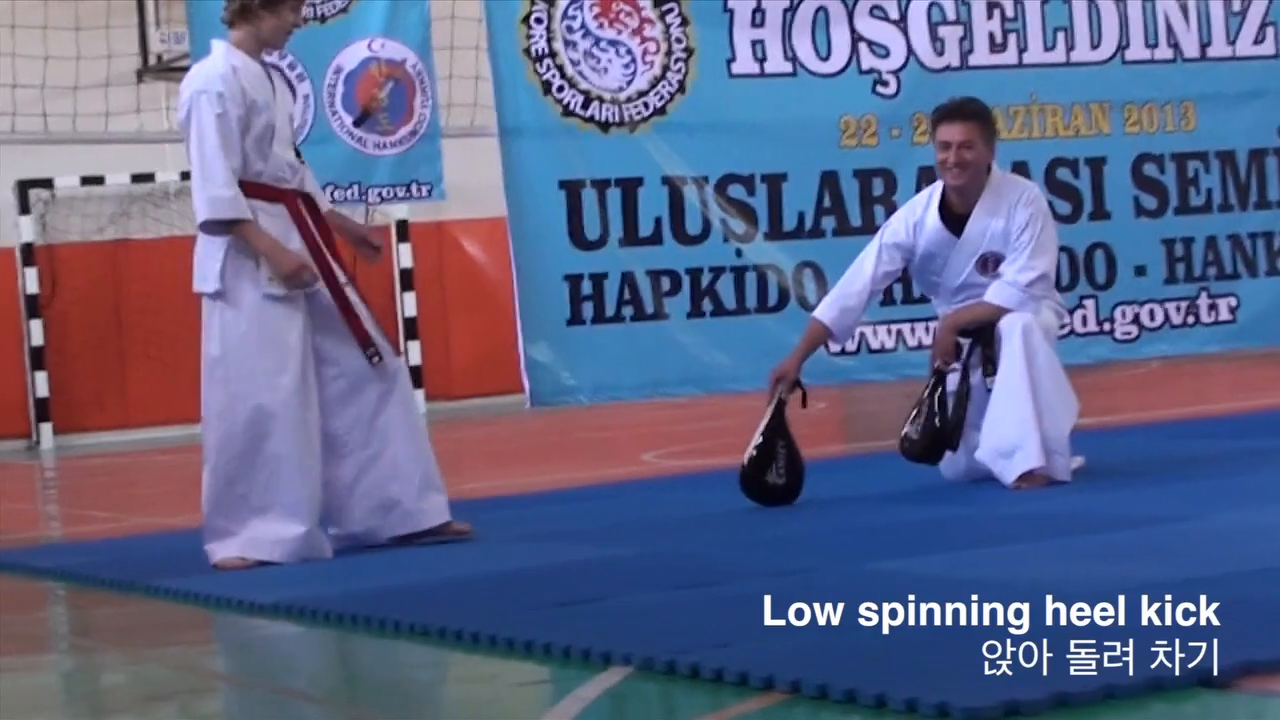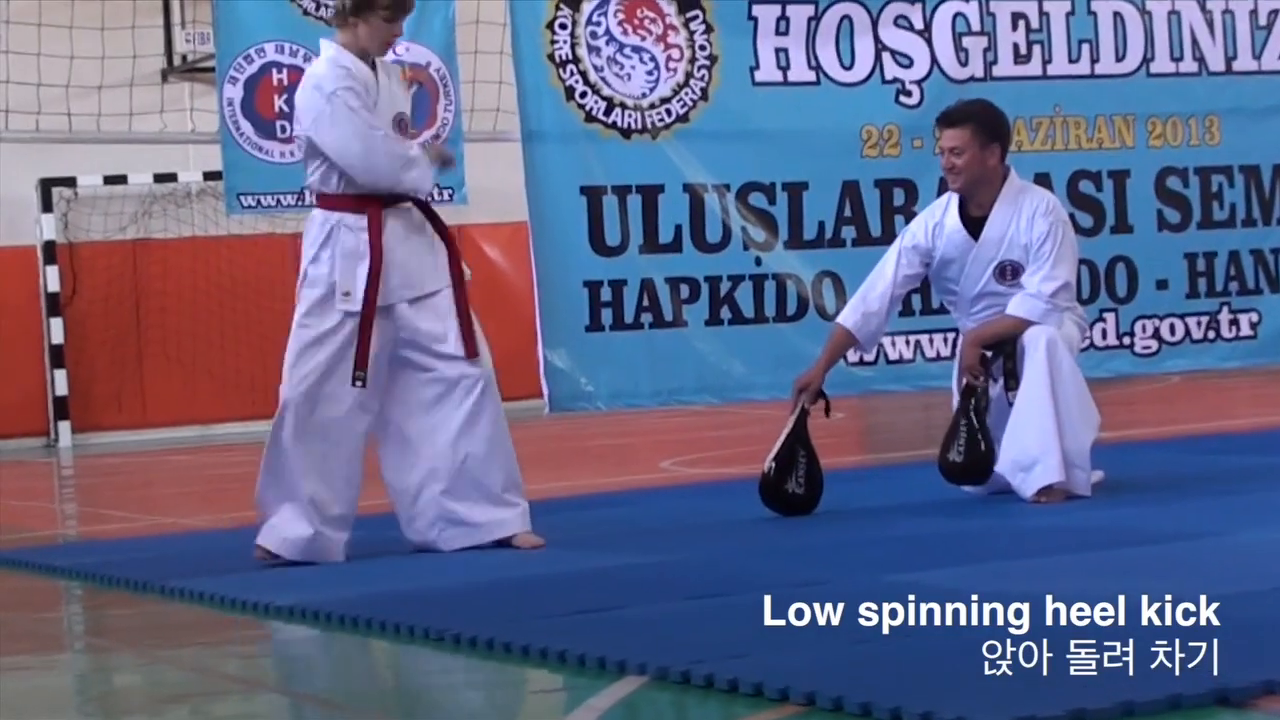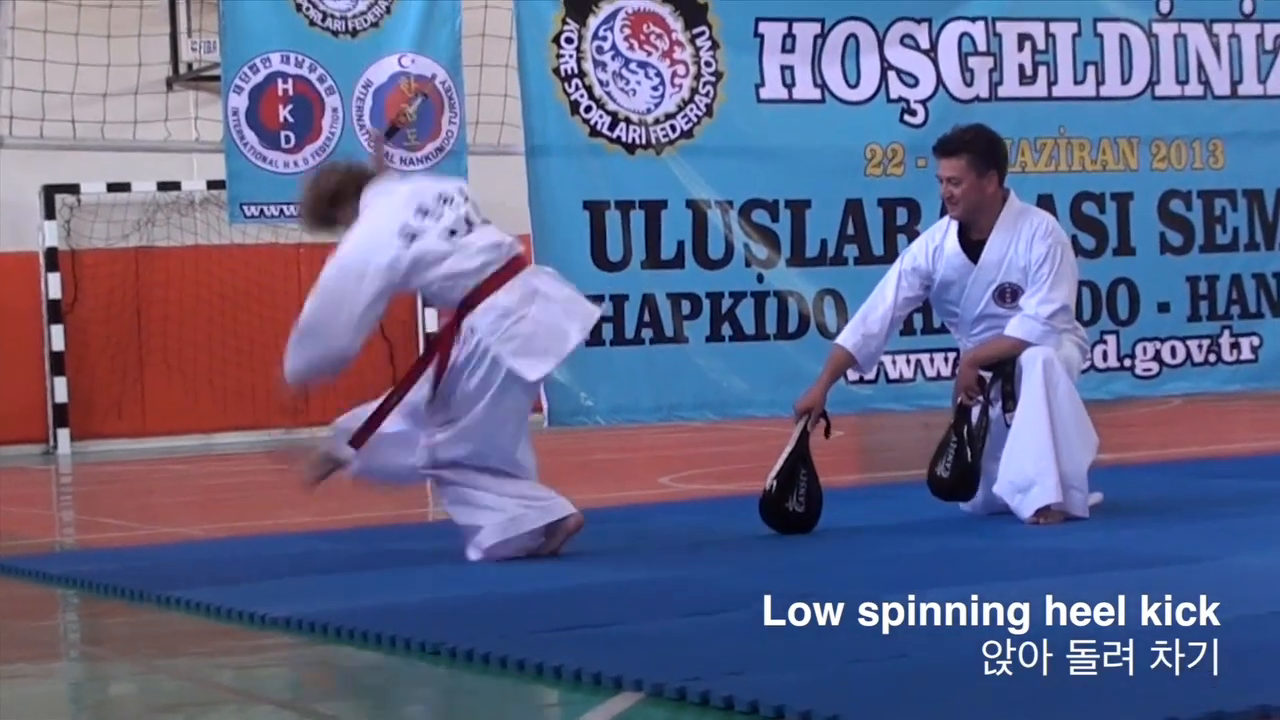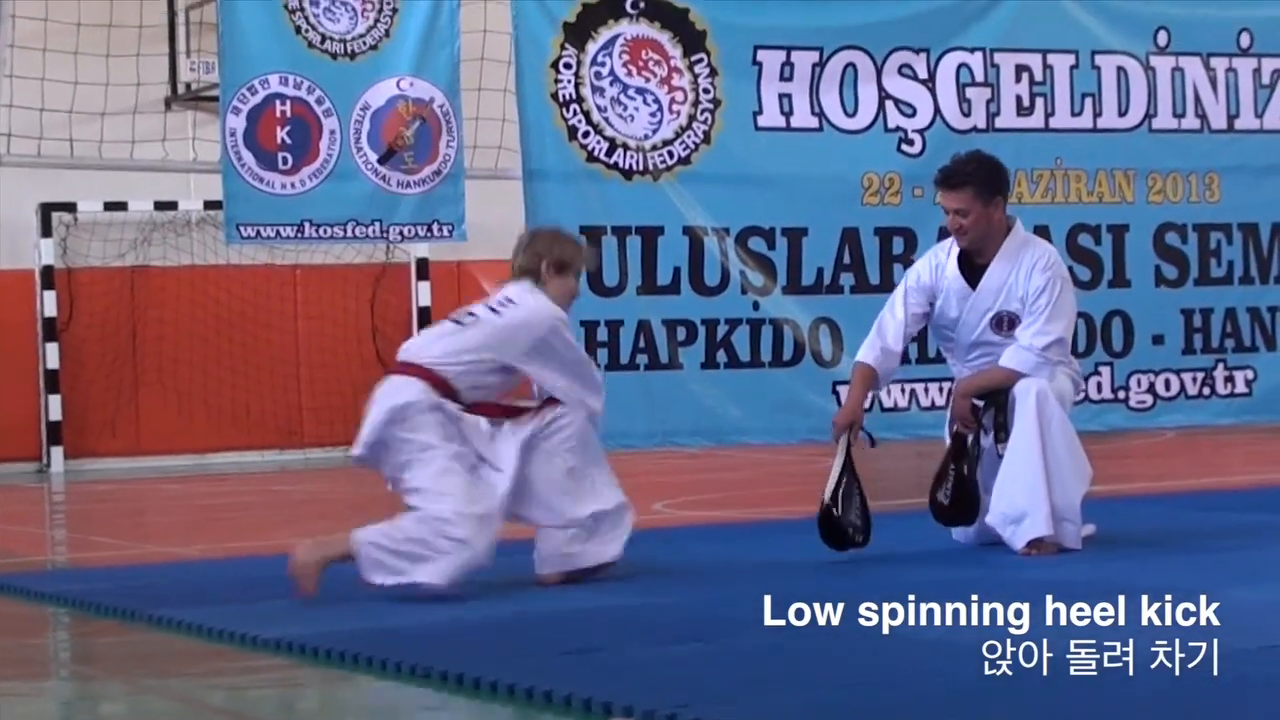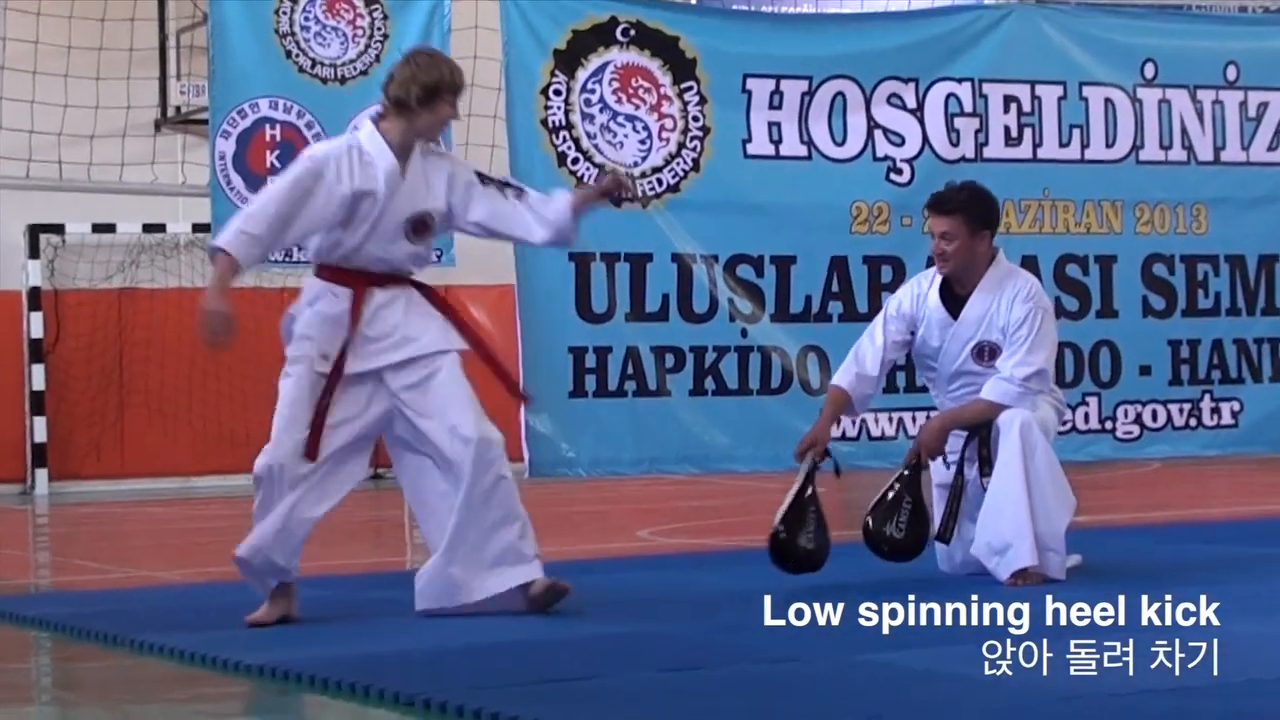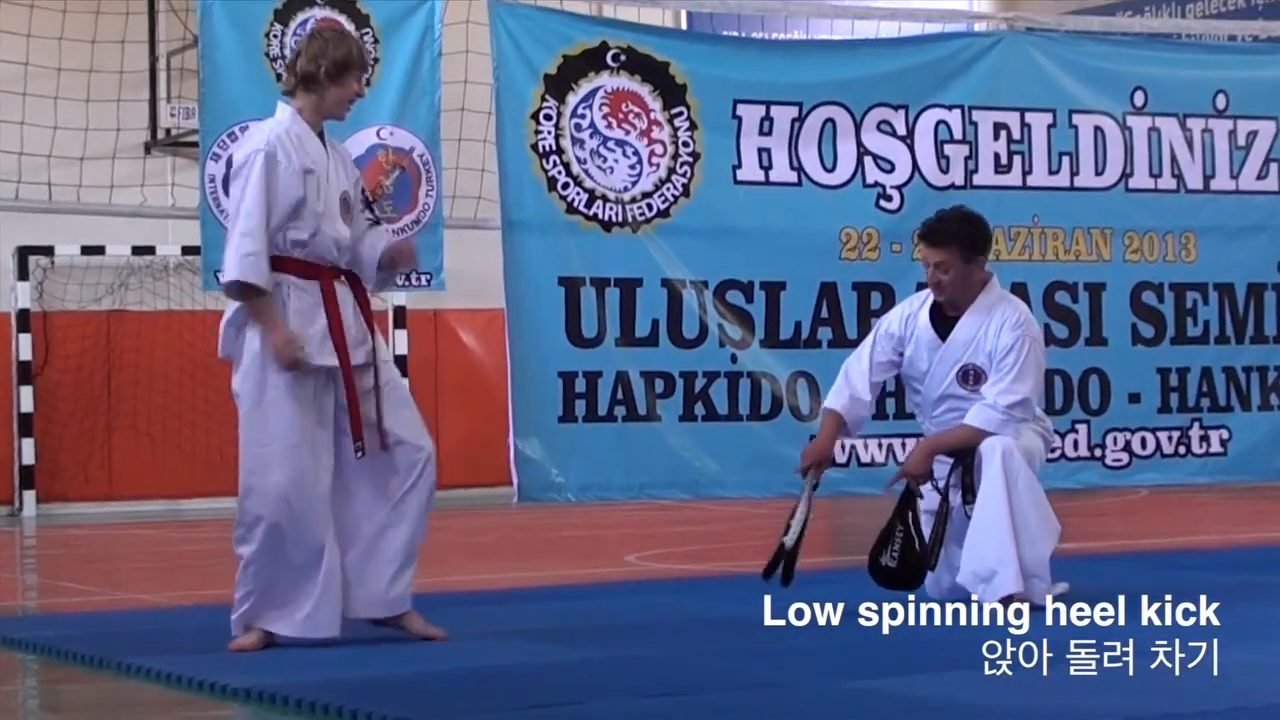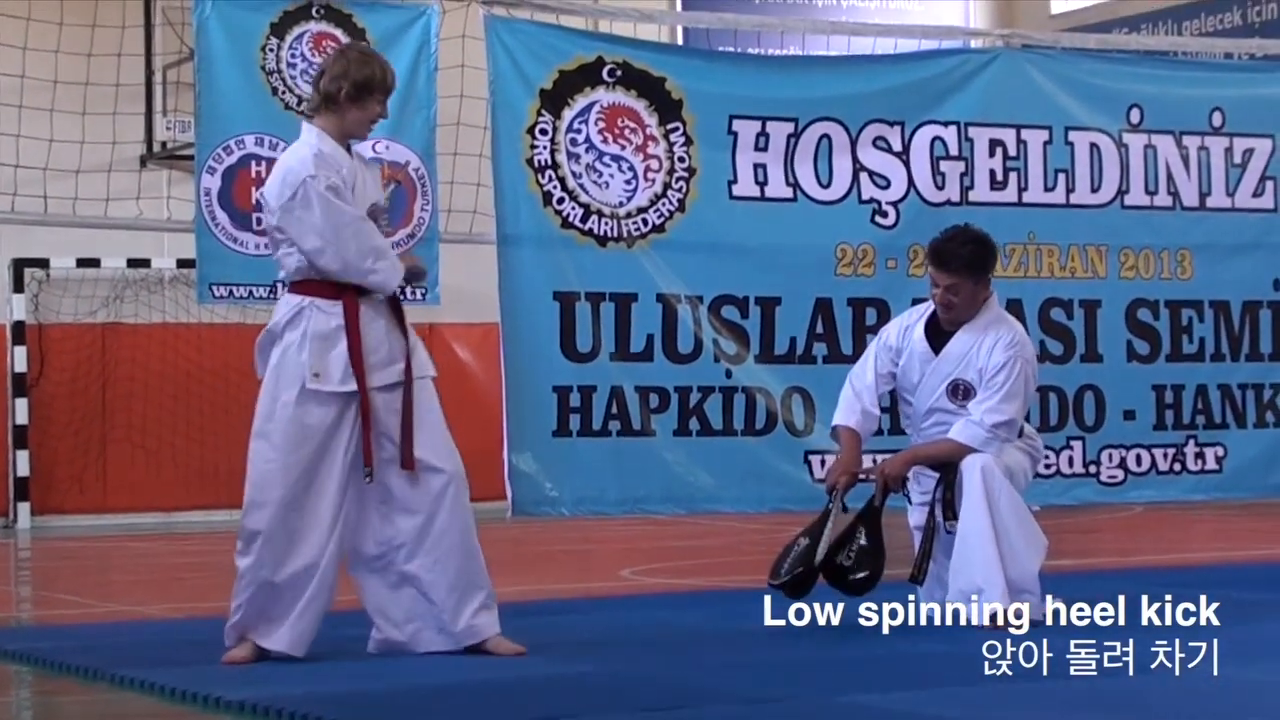
dt=0.5s
person 1, frame 1
left shoulder: (271, 79)
right shoulder: (215, 79)
right elbow: (215, 183)
left wrist: (337, 222)
right wrist: (268, 247)
left hip: (299, 242)
right hip: (248, 254)
left knee: (366, 370)
right knee: (257, 395)
left ankle: (408, 511)
right ankle: (254, 531)
person 1, frame 2
left shoulder: (388, 78)
right shoulder: (324, 83)
right elbow: (384, 165)
right wrist: (430, 157)
left hip: (406, 244)
right hip: (344, 252)
left knee: (457, 377)
right knee: (320, 394)
left ankle: (490, 519)
right ankle: (295, 530)
person 1, frame 3
left shoulder: (362, 239)
right shoulder: (417, 188)
left elbow: (327, 334)
left wrist: (303, 374)
left hip: (502, 325)
right hip: (529, 299)
left knee: (455, 450)
person 1, frame 4
left shoulder: (507, 313)
right shoulder: (542, 317)
right elbow: (587, 392)
right hip: (419, 413)
left knee: (564, 422)
right knee: (463, 529)
left ankle: (566, 554)
right ankle: (330, 551)
person 1, frame 5
left shoulder: (445, 171)
right shoulder: (335, 159)
left elbow: (521, 212)
right elbow: (259, 219)
left wrist: (590, 195)
right wrist: (218, 291)
left hip: (406, 322)
right hip: (331, 320)
left knee: (466, 445)
right knee: (290, 460)
left ankle: (515, 575)
right ankle: (278, 590)
person 1, frame 6
left shoulder: (334, 155)
right shoulder: (269, 145)
left elbow: (358, 242)
right elbow: (246, 245)
left wrist: (392, 254)
right wrist: (272, 326)
left hip: (343, 316)
right hip: (285, 317)
left knee: (406, 456)
right knee: (284, 480)
left ankle: (387, 602)
right ankle: (264, 617)
person 1, frame 7
left shoulder: (358, 167)
right shoulder: (302, 170)
right elbow: (361, 262)
right wrist: (402, 268)
left hip: (378, 338)
right hip: (317, 340)
left knee: (428, 479)
right knee: (283, 494)
left ankle: (463, 623)
right ankle: (256, 630)
person 2, frame 1
left shoulder: (1023, 200)
right shoulder: (916, 216)
left elbow: (1023, 289)
right elbow: (854, 288)
left wrist: (951, 322)
right wrist: (797, 358)
left hip: (1022, 319)
right hip: (960, 339)
left knee: (1017, 328)
right knee: (959, 466)
left ankle: (1035, 458)
person 2, frame 2
left shoulder: (1039, 209)
right shoulder: (934, 222)
left elbow: (1046, 301)
right elbow: (876, 295)
left wrist: (976, 338)
right wrist: (822, 366)
left hip: (1043, 328)
right hip: (980, 346)
left knee: (1042, 343)
right knee: (981, 477)
left ankle: (1055, 473)
person 2, frame 3
left shoulder: (1039, 232)
right shoulder: (934, 245)
left elbow: (1044, 322)
right elbow: (875, 316)
left wrist: (971, 359)
right wrist: (822, 385)
left hip: (1046, 351)
right hip: (982, 371)
left knee: (1038, 362)
right knee: (980, 500)
left ankle: (1053, 493)
person 2, frame 4
left shoulder: (1040, 262)
right shoulder: (935, 265)
left elbow: (1040, 355)
right elbow: (885, 337)
left wrist: (967, 387)
right wrist: (855, 400)
left hip: (1039, 383)
right hip: (971, 401)
left knee: (1032, 395)
right knee: (973, 531)
left ankle: (1045, 525)
person 2, frame 5
left shoulder: (1022, 294)
right shoulder: (916, 294)
left elbow: (1019, 385)
right elbow: (866, 362)
left wrist: (942, 422)
right wrist: (826, 422)
left hip: (1021, 413)
right hip: (957, 434)
left knee: (1016, 425)
right knee: (959, 562)
left ankle: (1030, 556)
person 2, frame 6
left shoulder: (1012, 321)
right shoulder: (908, 315)
left elbow: (1006, 413)
right elbow: (857, 377)
left wrist: (928, 447)
right wrist: (826, 437)
left hip: (1010, 438)
right hip: (942, 459)
left knee: (998, 453)
right knee: (946, 588)
left ankle: (1016, 583)
person 2, frame 7
left shoulder: (1007, 342)
right shoulder: (906, 327)
left elbow: (988, 430)
right elbow: (860, 391)
left wrist: (908, 456)
right wrist: (850, 454)
left hip: (998, 454)
right hip: (931, 474)
left knee: (977, 469)
right knee: (940, 602)
left ankle: (1006, 599)
